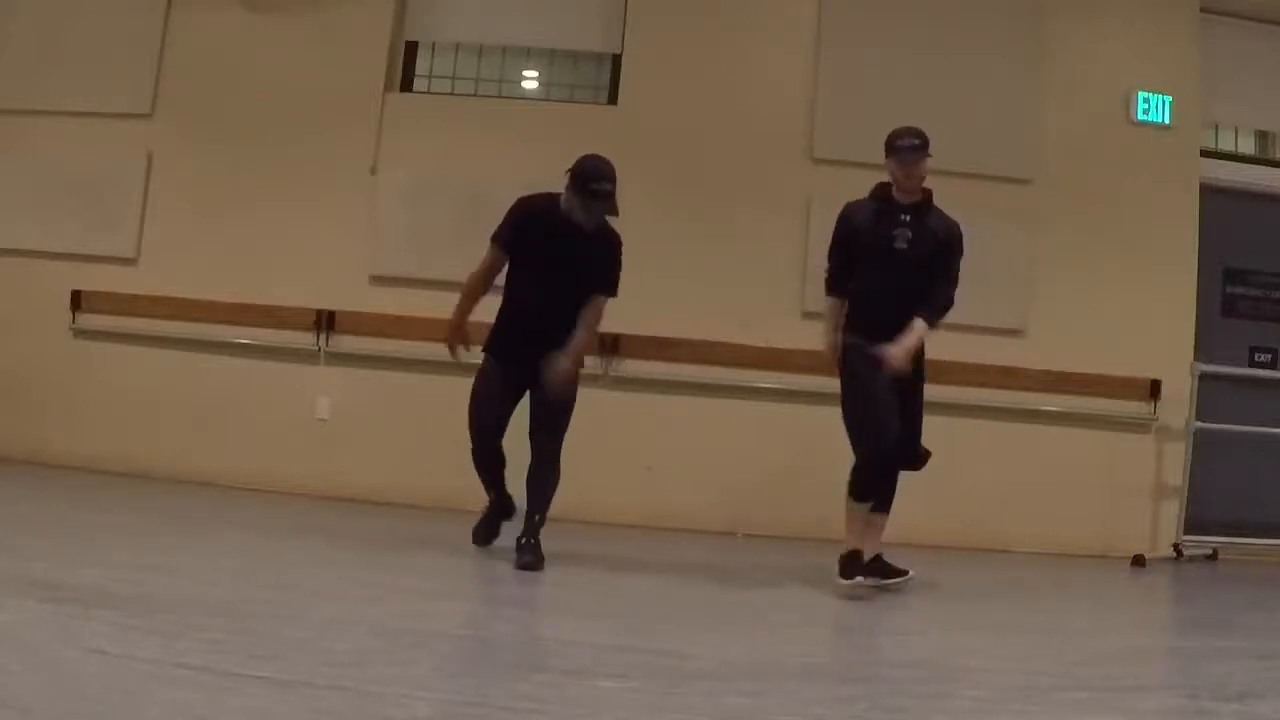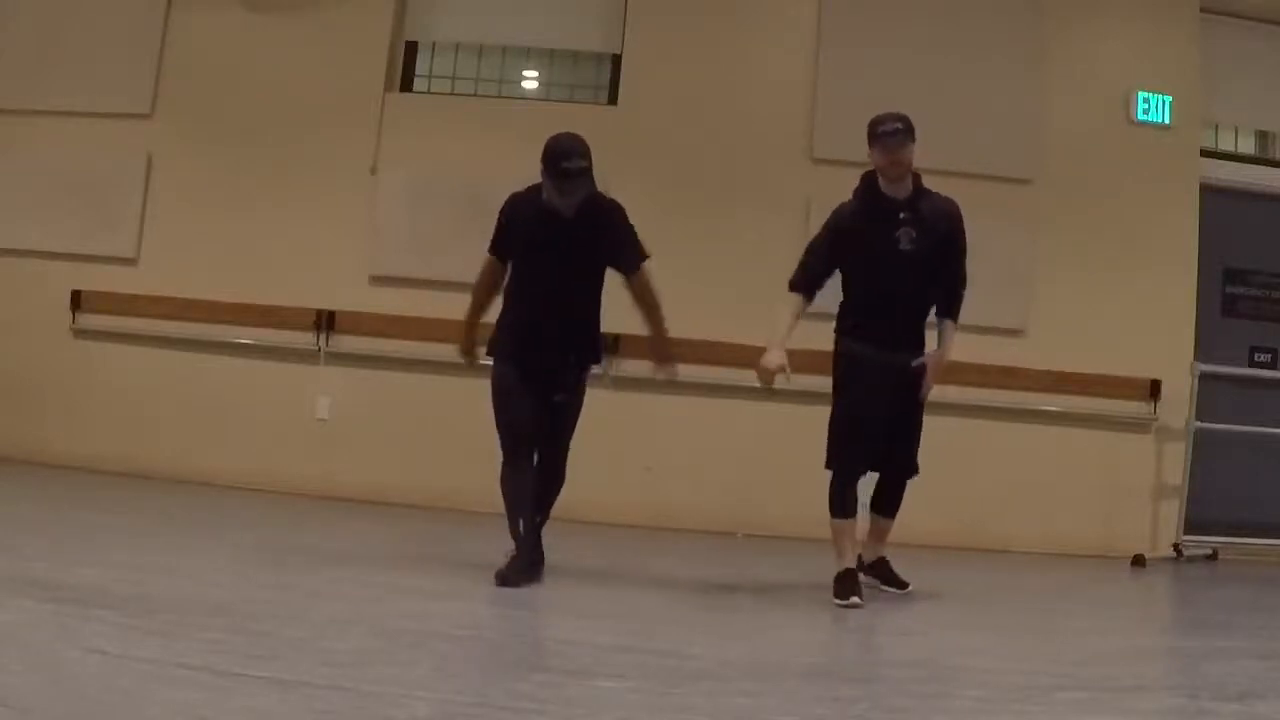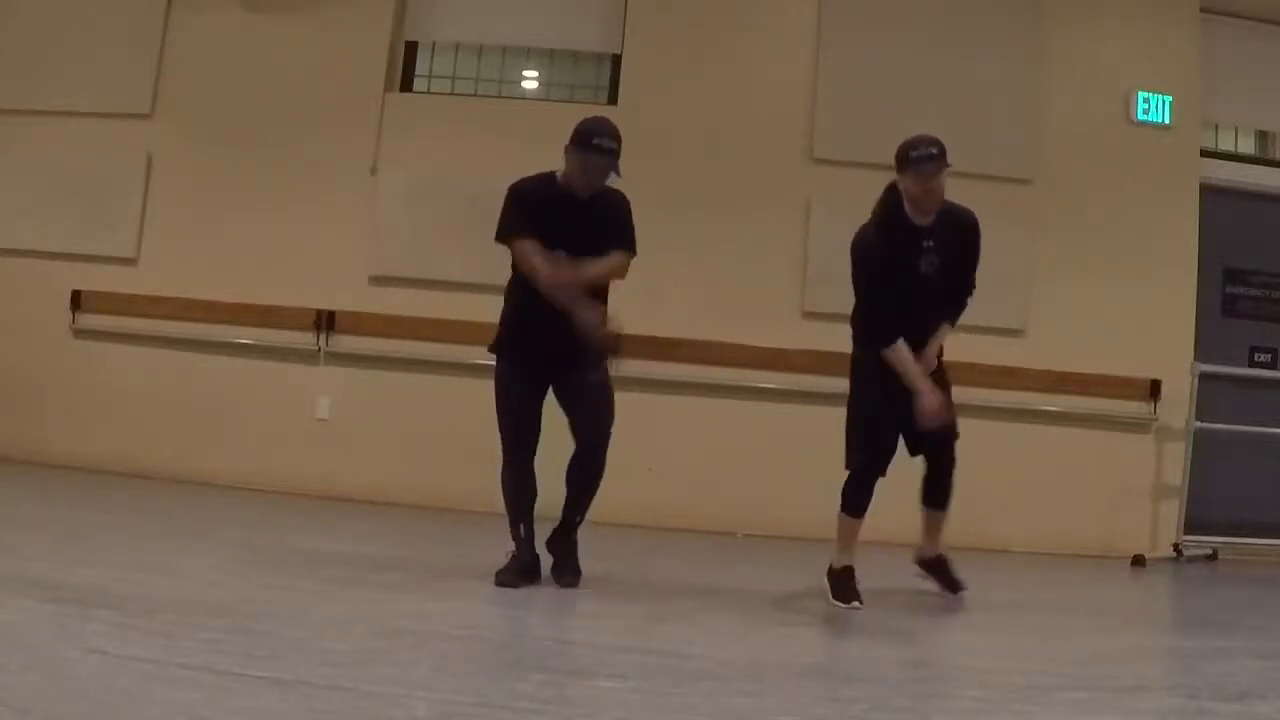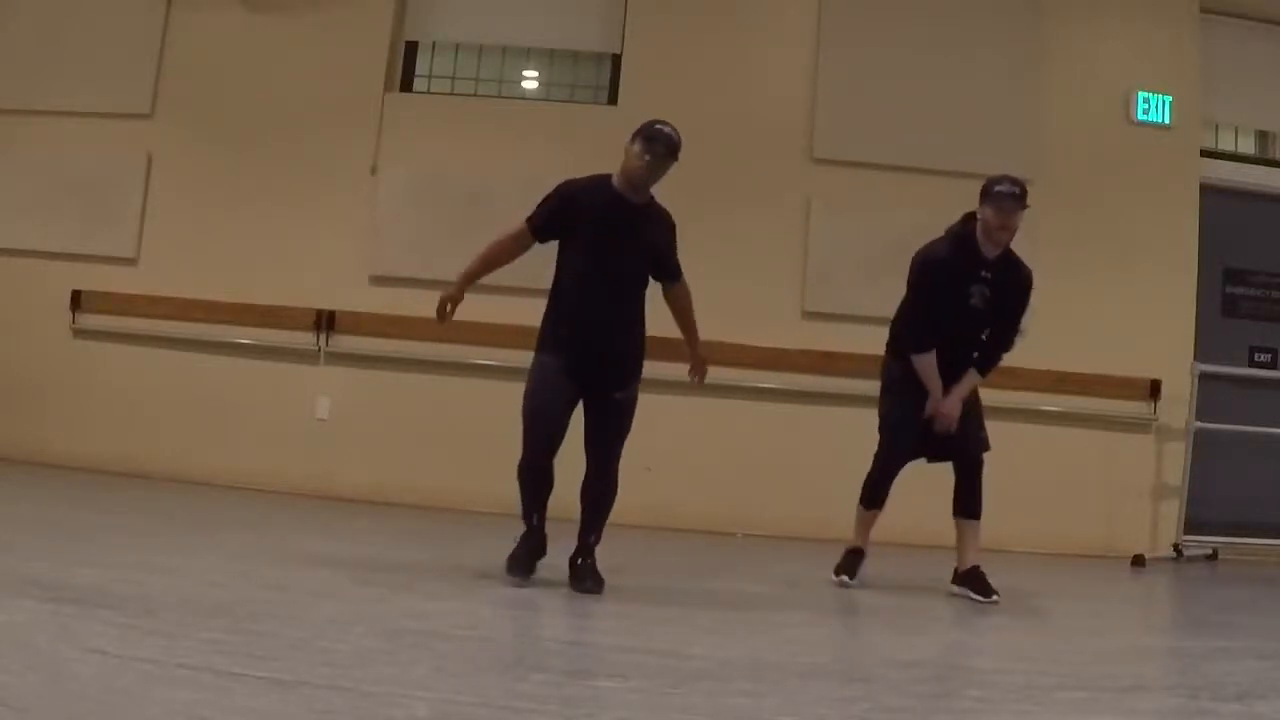
dt=0.7s
person 1, frame 1
left shoulder: (944, 229)
right shoulder: (857, 215)
left elbow: (942, 297)
right elbow: (837, 280)
left wrist: (908, 343)
right wrist: (834, 335)
left hip: (906, 354)
right hip: (861, 347)
left knee: (894, 454)
right knee: (877, 443)
left ankle: (869, 554)
right ankle: (853, 548)
person 1, frame 2
left shoulder: (943, 214)
right shoulder: (852, 215)
left elbow: (952, 289)
right elbow: (808, 278)
left wrist: (942, 351)
right wrist: (778, 344)
left hip: (910, 356)
right hip: (859, 352)
left knee: (897, 466)
right knee: (849, 460)
left ankle: (874, 556)
right ankle: (846, 568)
person 1, frame 3
left shoulder: (962, 226)
right shoulder: (873, 239)
left elbow: (960, 289)
right elbow: (878, 325)
left wrist: (935, 345)
right wrist: (918, 386)
left hip: (925, 354)
right hip: (878, 361)
left knee: (943, 456)
right knee: (869, 461)
left ankle: (931, 551)
right ankle: (842, 566)
person 1, frame 4
left shoulder: (1017, 277)
right shoulder: (937, 257)
left elbow: (998, 343)
right elbow: (916, 332)
left wrist: (955, 395)
right wrist: (934, 391)
left hip: (959, 374)
right hip: (907, 368)
left knee: (971, 461)
right knee: (891, 455)
left ankle: (967, 568)
right ankle: (856, 549)
person 2, frame 1
left shoulder: (607, 241)
right shoulder: (531, 211)
left elbow: (595, 307)
right elbow: (493, 263)
left wrist: (570, 358)
right wrist: (460, 314)
left hip: (559, 357)
right hip: (507, 346)
left knee: (547, 448)
right knee: (483, 433)
left ankle: (531, 535)
right ankle: (498, 502)
person 2, frame 2
left shoulder: (607, 215)
right shoulder: (518, 208)
left elbow: (637, 277)
right elbow: (495, 267)
left wrist: (659, 339)
right wrist: (471, 325)
left hip: (571, 357)
right hip: (513, 352)
left knee: (553, 455)
right knee: (517, 450)
left ankle: (531, 535)
right ankle: (525, 548)
person 2, frame 3
left shoulder: (614, 206)
right shoulder: (527, 194)
left elbow: (619, 263)
right elbow: (527, 259)
left wrist: (575, 277)
right wrist: (576, 305)
left hip: (581, 351)
right hip: (520, 346)
left knee: (594, 443)
right knee: (518, 451)
left ankle: (565, 535)
right ankle: (523, 551)
person 2, frame 4
left shoulder: (659, 223)
right shoulder: (577, 195)
left elbow: (674, 286)
right elbow: (519, 239)
left wrist: (695, 347)
right wrist: (462, 282)
left hip: (620, 362)
right hip: (559, 350)
left knee: (604, 464)
right knee: (537, 447)
left ankle: (585, 556)
right ankle: (534, 532)
